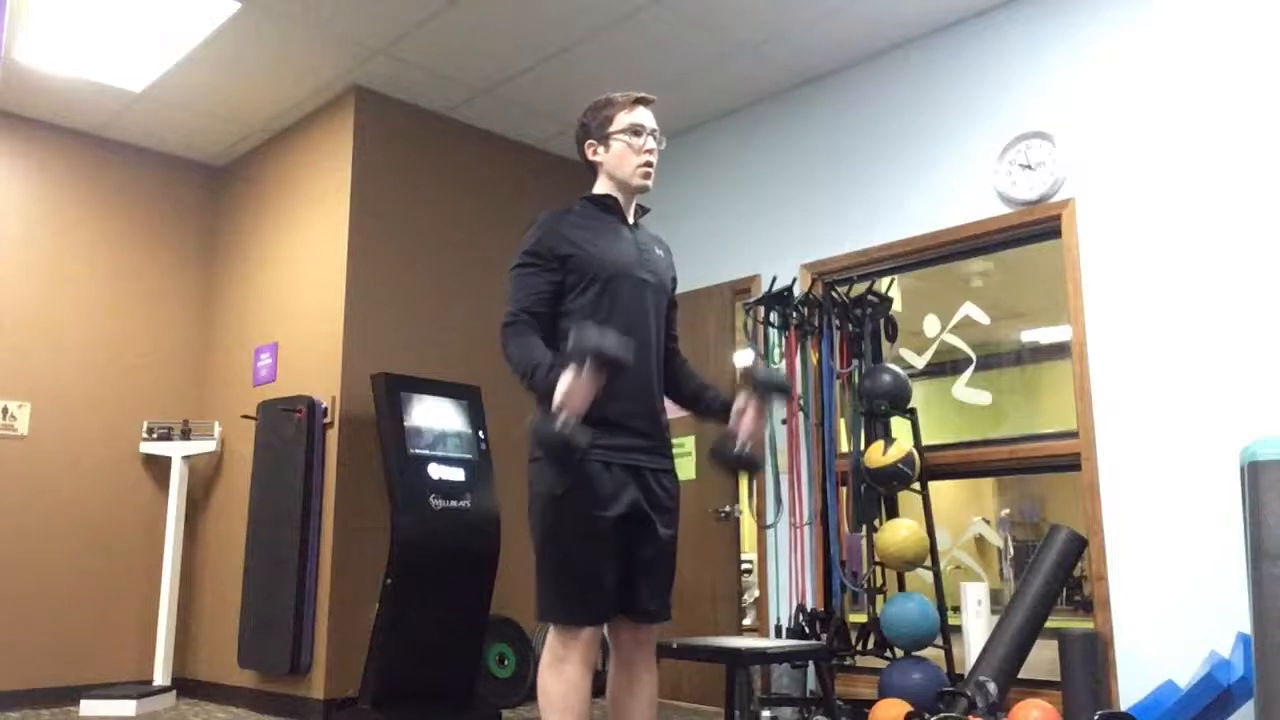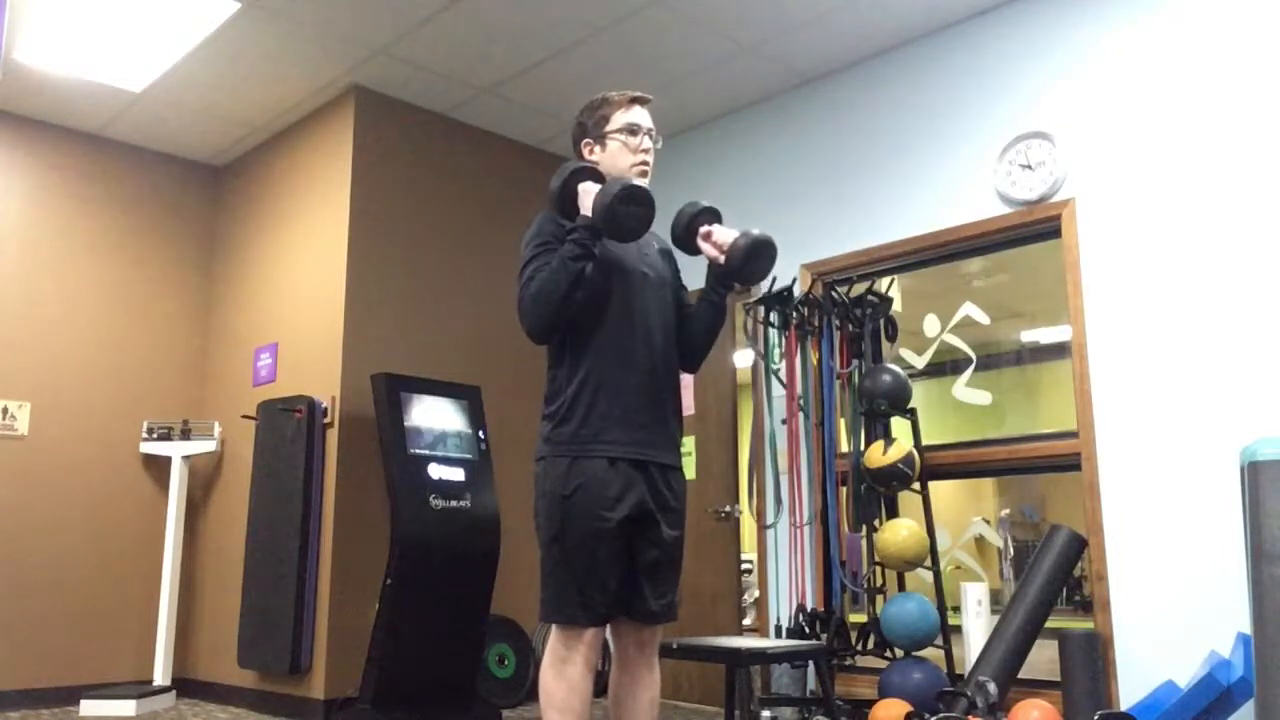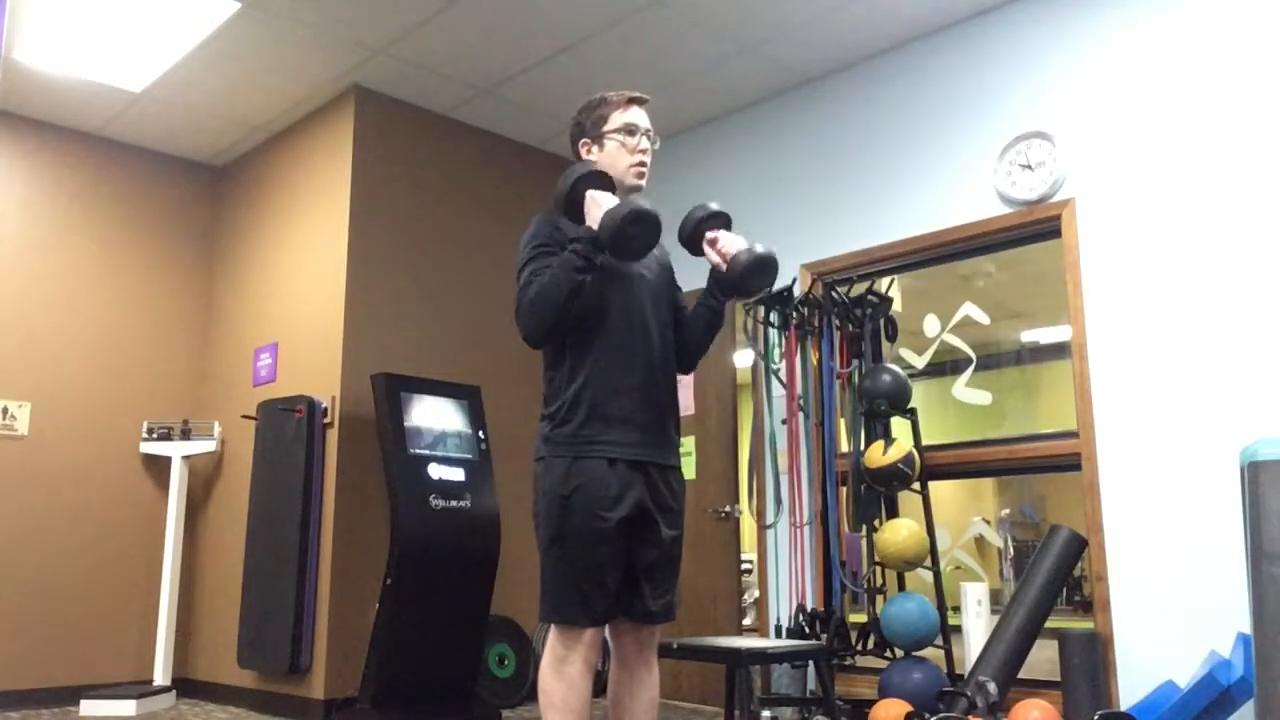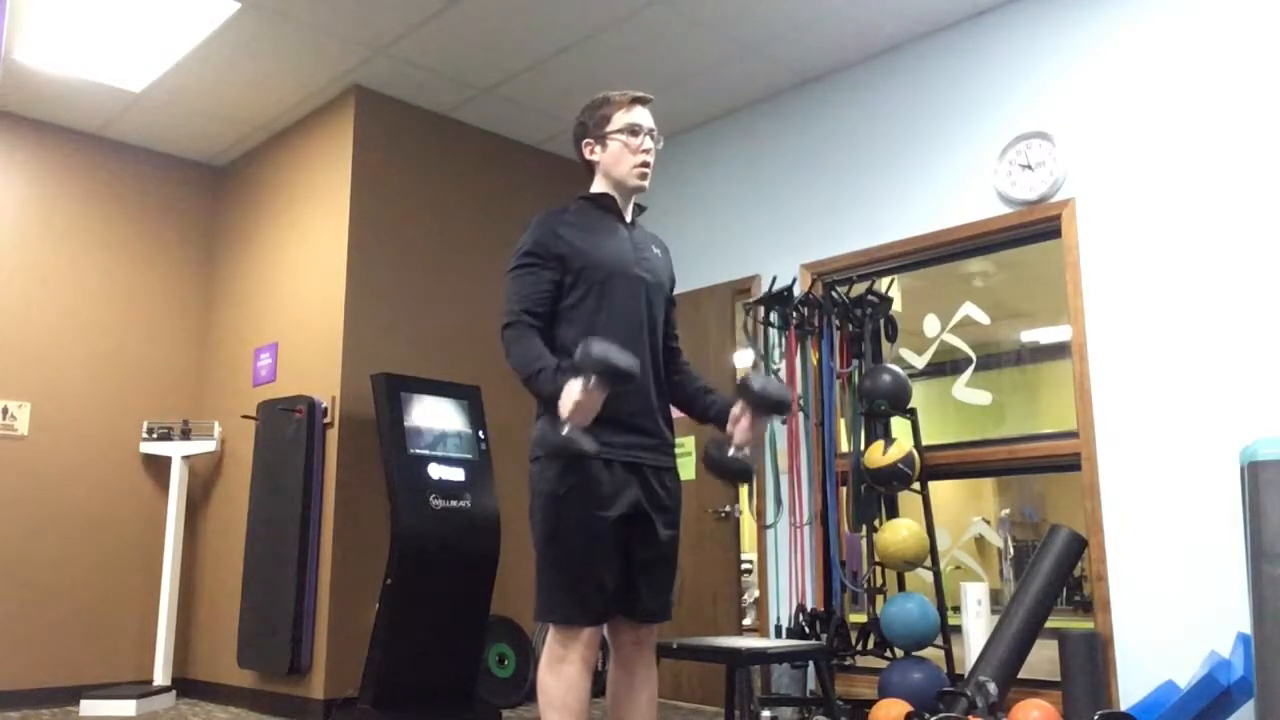
dt=0.7s
person 1, frame 1
left shoulder: (657, 249)
right shoulder: (558, 231)
right elbow: (518, 330)
left wrist: (722, 407)
right wrist: (553, 377)
left hip: (650, 464)
right hip: (580, 459)
left knee: (640, 632)
right knee: (575, 628)
person 1, frame 2
left shoulder: (657, 247)
right shoulder: (560, 225)
left elbow: (689, 352)
right elbow: (537, 317)
left wrist: (720, 276)
right wrist: (587, 232)
left hip: (657, 461)
right hip: (584, 457)
left knee: (642, 633)
right knee: (578, 631)
person 1, frame 3
left shoulder: (654, 247)
right shoulder: (558, 226)
left elbow: (682, 354)
right elbow: (534, 322)
left wrist: (721, 281)
right wrist: (589, 240)
left hip: (655, 461)
right hip: (583, 457)
left knee: (641, 633)
right knee: (577, 630)
person 1, frame 4
left shoulder: (655, 249)
right shoulder: (556, 231)
right elbow: (519, 330)
left wrist: (723, 410)
right wrist: (558, 385)
left hip: (651, 462)
right hip: (582, 458)
left knee: (639, 632)
right knee: (575, 629)
